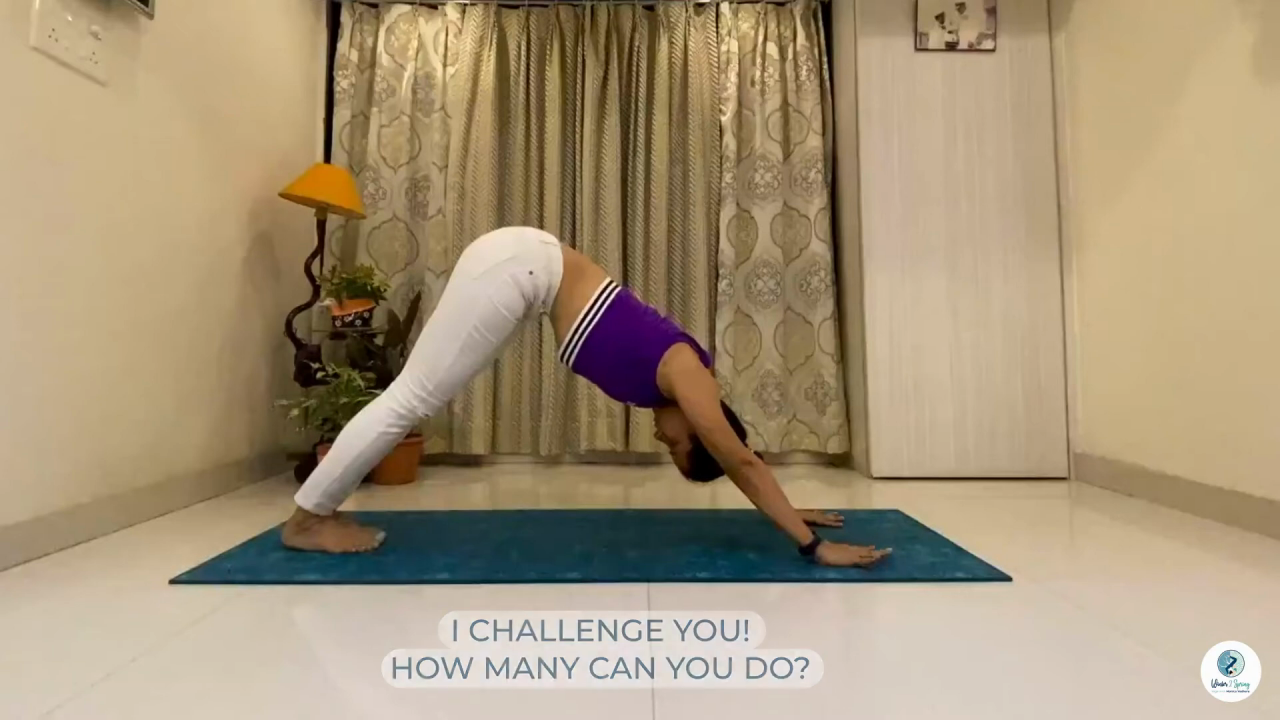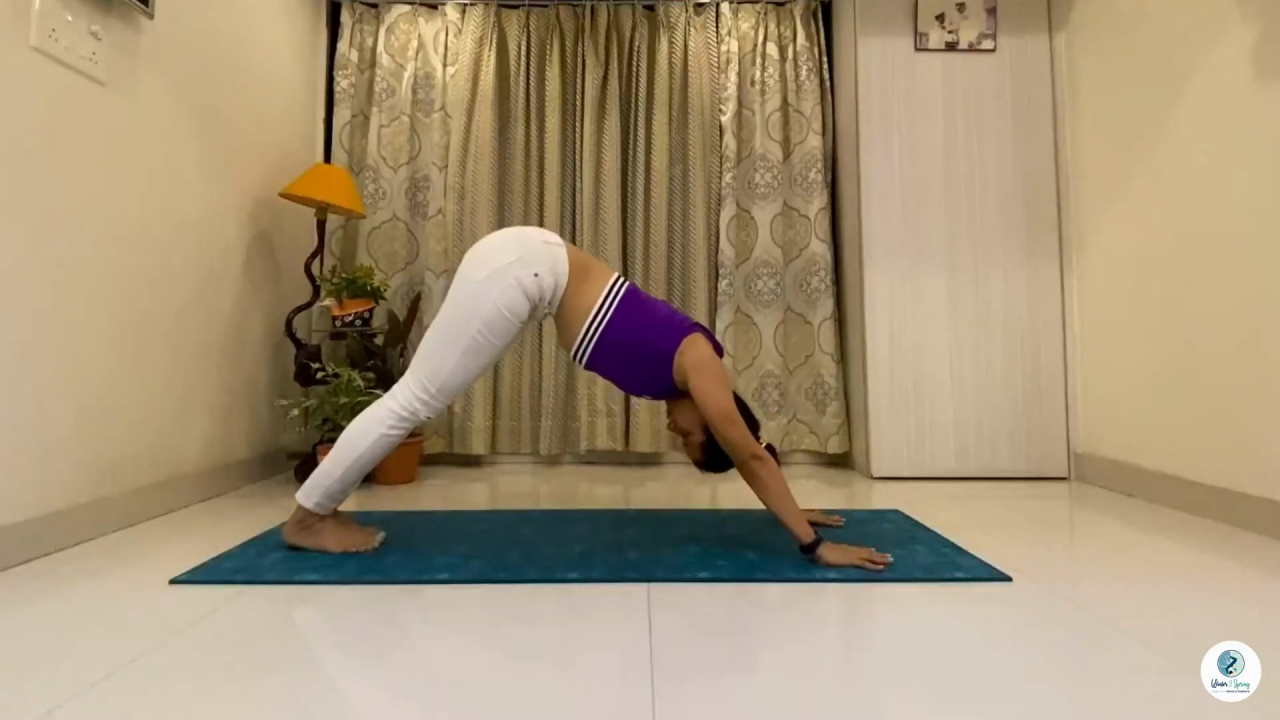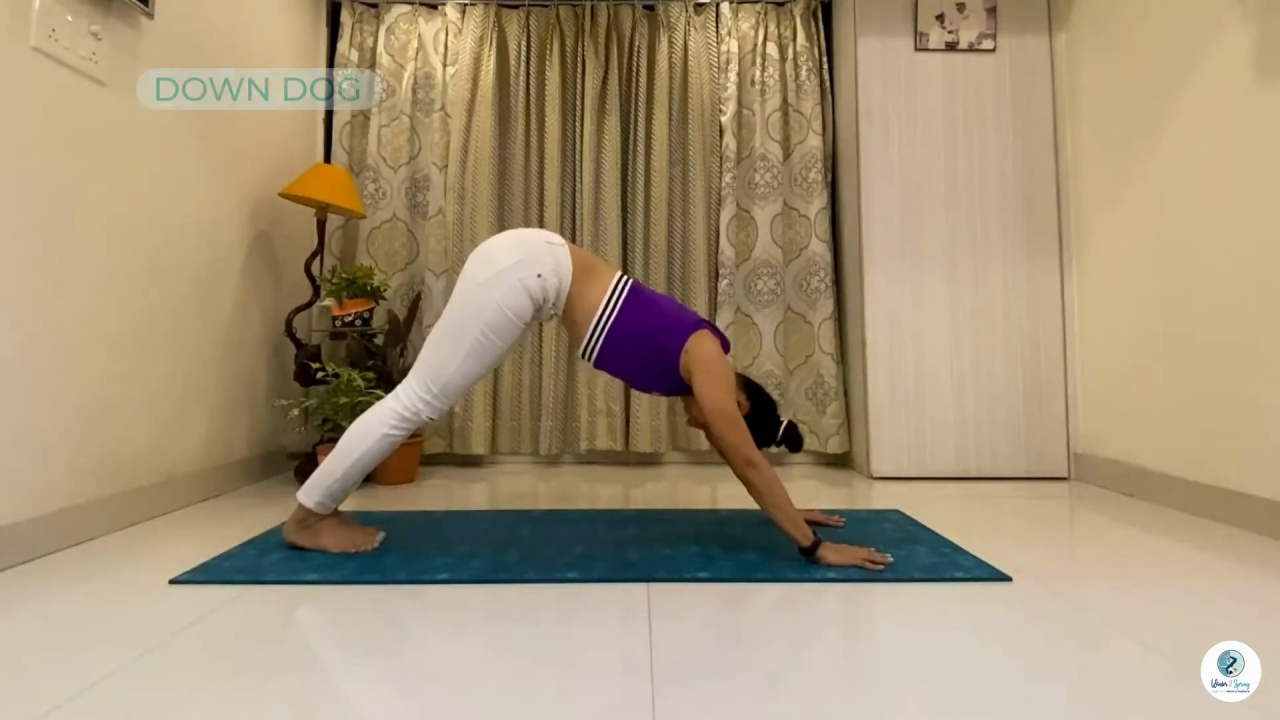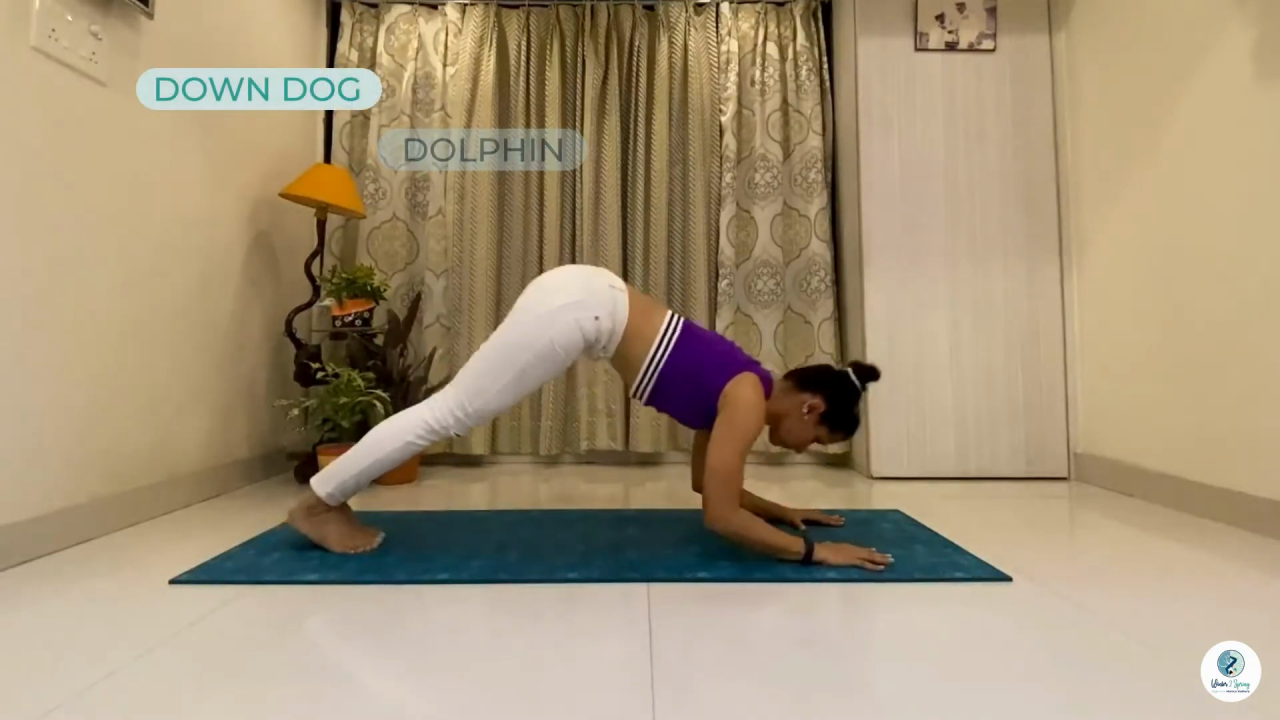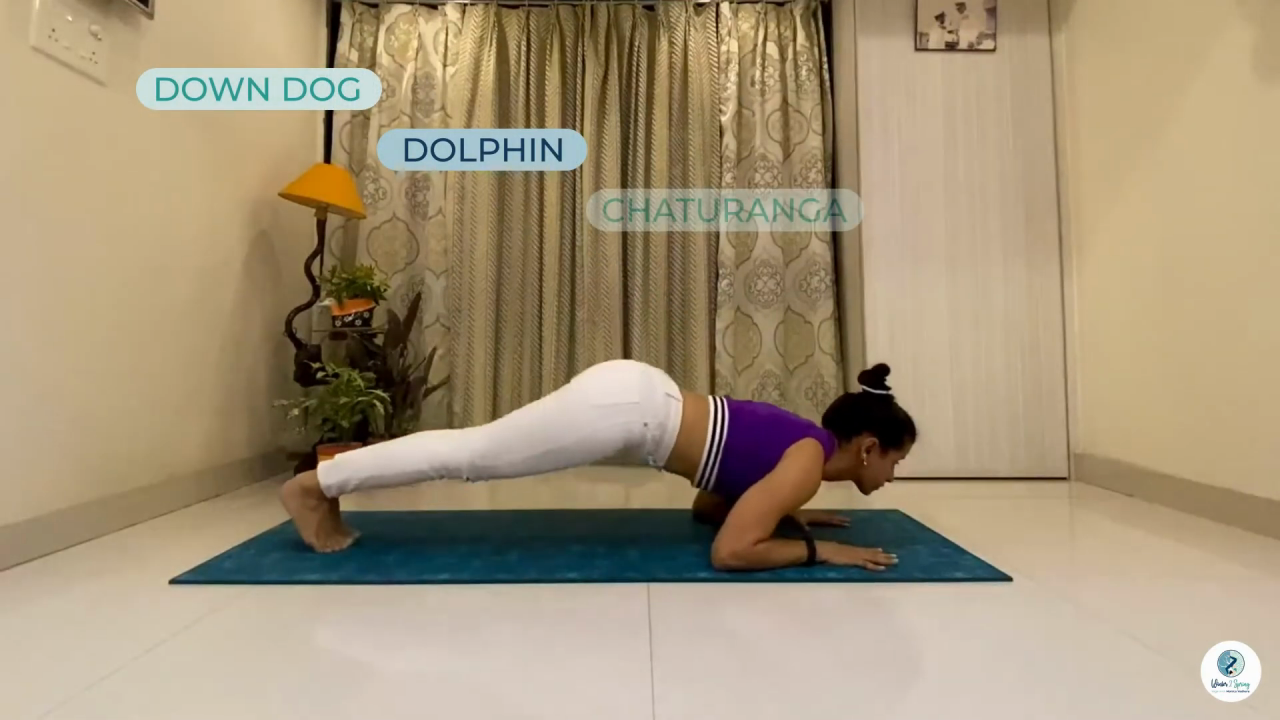
dt=1s
person 1, frame 1
left shoulder: (682, 372)
right shoulder: (684, 374)
left elbow: (739, 461)
right elbow: (742, 460)
left wrist: (790, 514)
right wrist: (813, 545)
left hip: (524, 262)
right hip: (520, 265)
left knee: (414, 399)
right knee: (414, 399)
left ankle: (322, 507)
right ankle: (307, 518)
person 1, frame 2
left shoulder: (690, 366)
right shoulder: (698, 367)
left elbow: (748, 457)
right elbow: (751, 455)
left wrist: (791, 512)
right wrist: (814, 544)
left hip: (528, 263)
right hip: (524, 267)
left knee: (415, 399)
right knee: (417, 400)
left ankle: (322, 505)
right ankle: (308, 516)
person 1, frame 3
left shoulder: (698, 362)
right shoulder: (707, 365)
left elbow: (747, 460)
right elbow: (747, 460)
left wrist: (790, 512)
right wrist: (814, 545)
left hip: (531, 263)
right hip: (527, 268)
left knee: (419, 399)
right knee: (420, 400)
left ankle: (323, 506)
right ankle: (309, 515)
person 1, frame 4
left shoulder: (736, 392)
right shoulder: (748, 400)
left elbow: (710, 487)
right elbow: (721, 517)
left wrist: (780, 512)
right wrist: (812, 550)
left hip: (585, 296)
right hip: (582, 306)
left knee: (451, 410)
right knee: (453, 412)
left ankle: (332, 500)
right ankle: (319, 502)
person 1, frame 5
left shoulder: (797, 439)
right shoulder: (810, 462)
left elbow: (711, 506)
right elbow: (731, 552)
left wrist: (788, 513)
right wrist: (820, 552)
left hip: (631, 391)
right hip: (628, 406)
left knee: (471, 450)
right knee: (469, 455)
left ankle: (329, 482)
right ankle: (316, 483)
